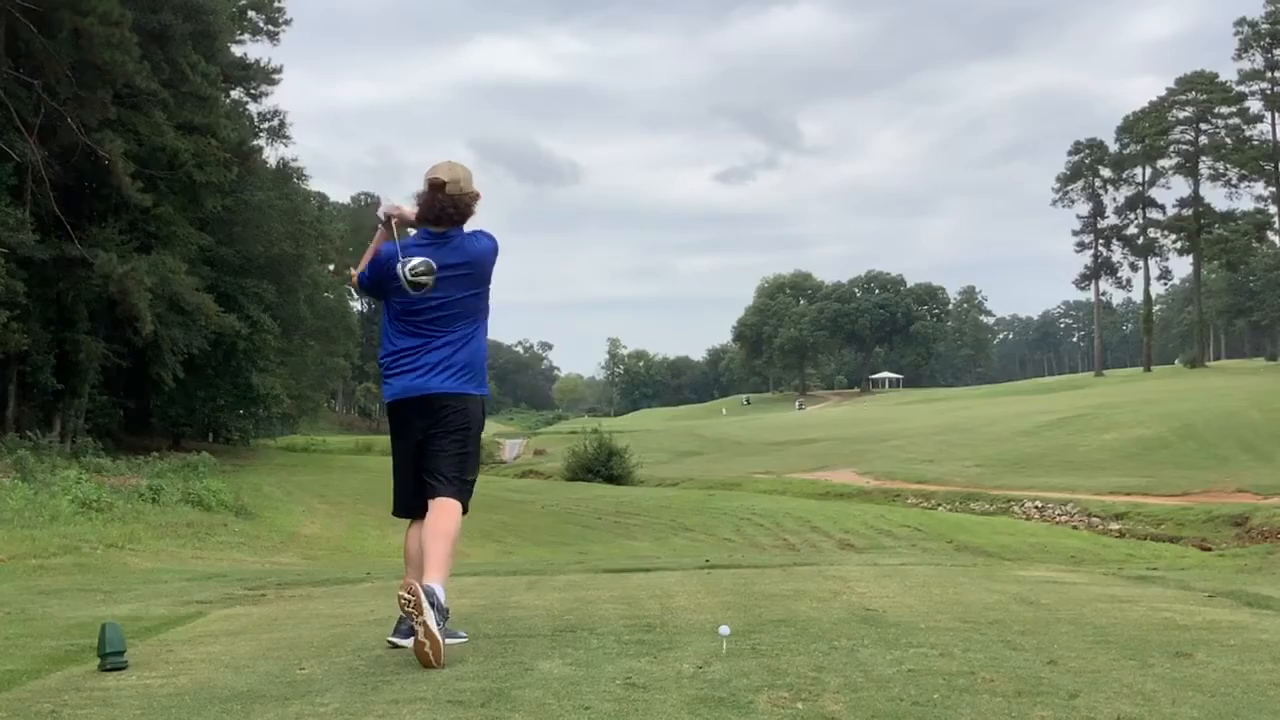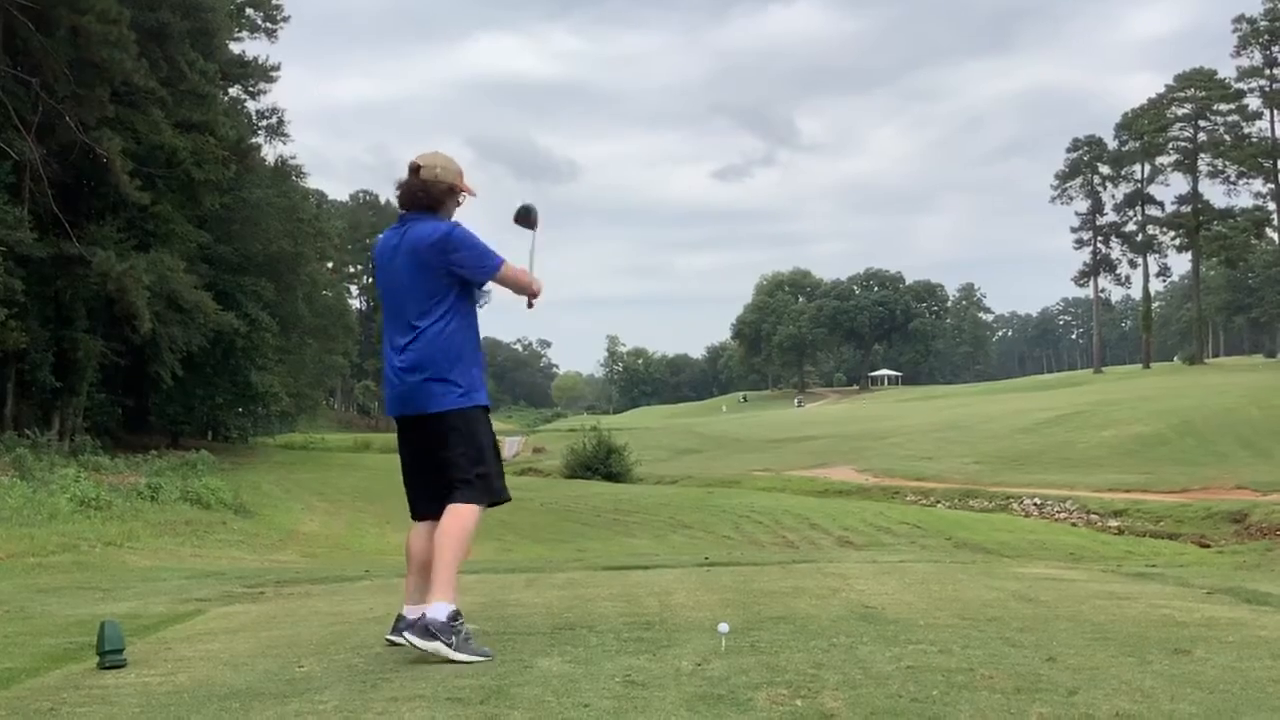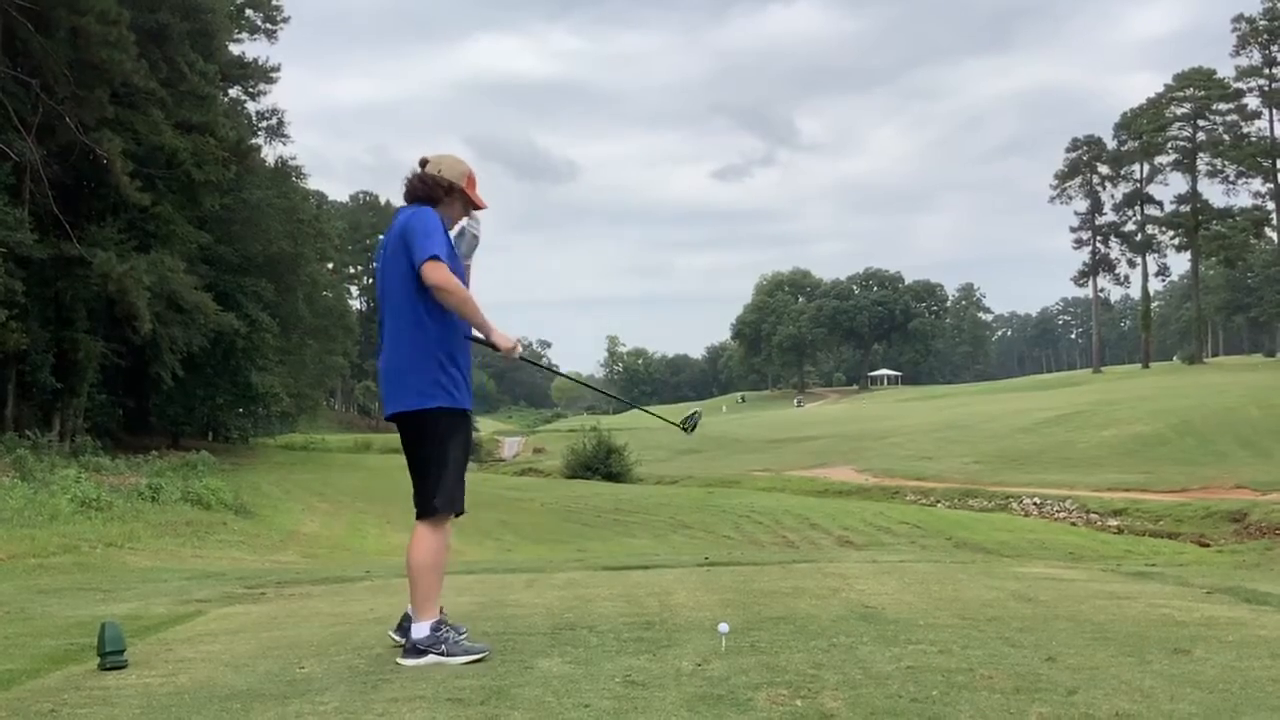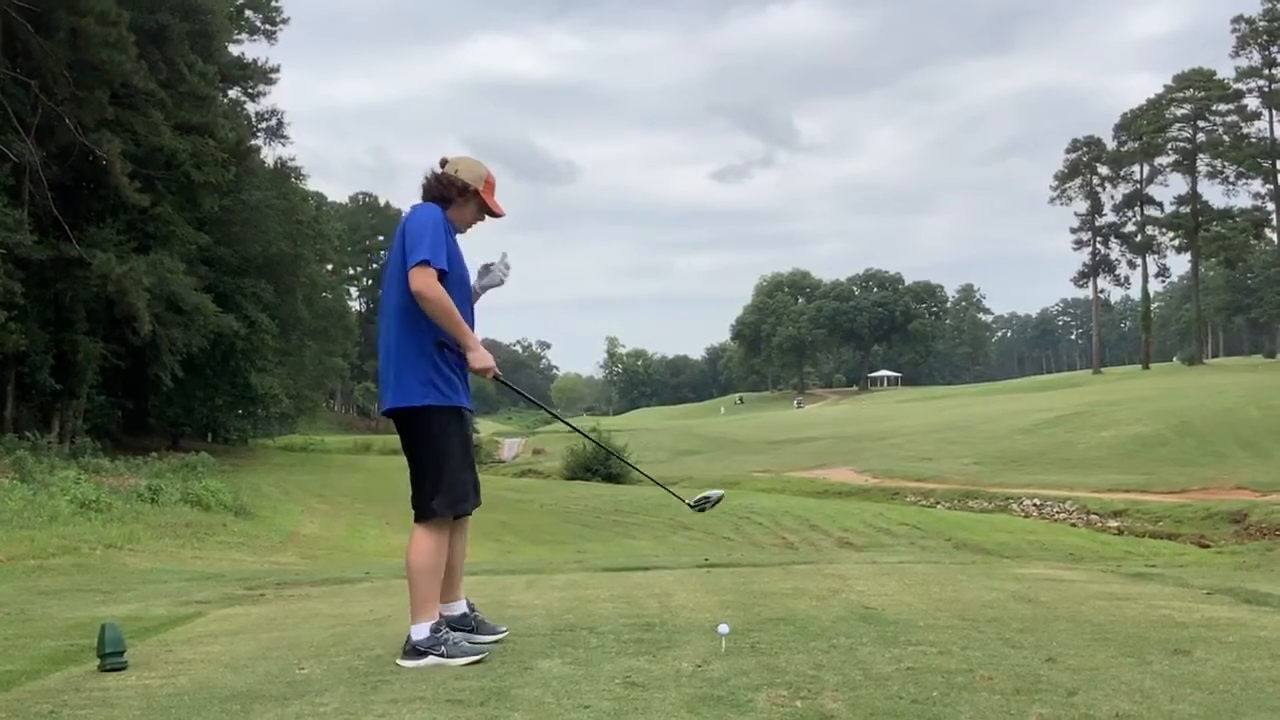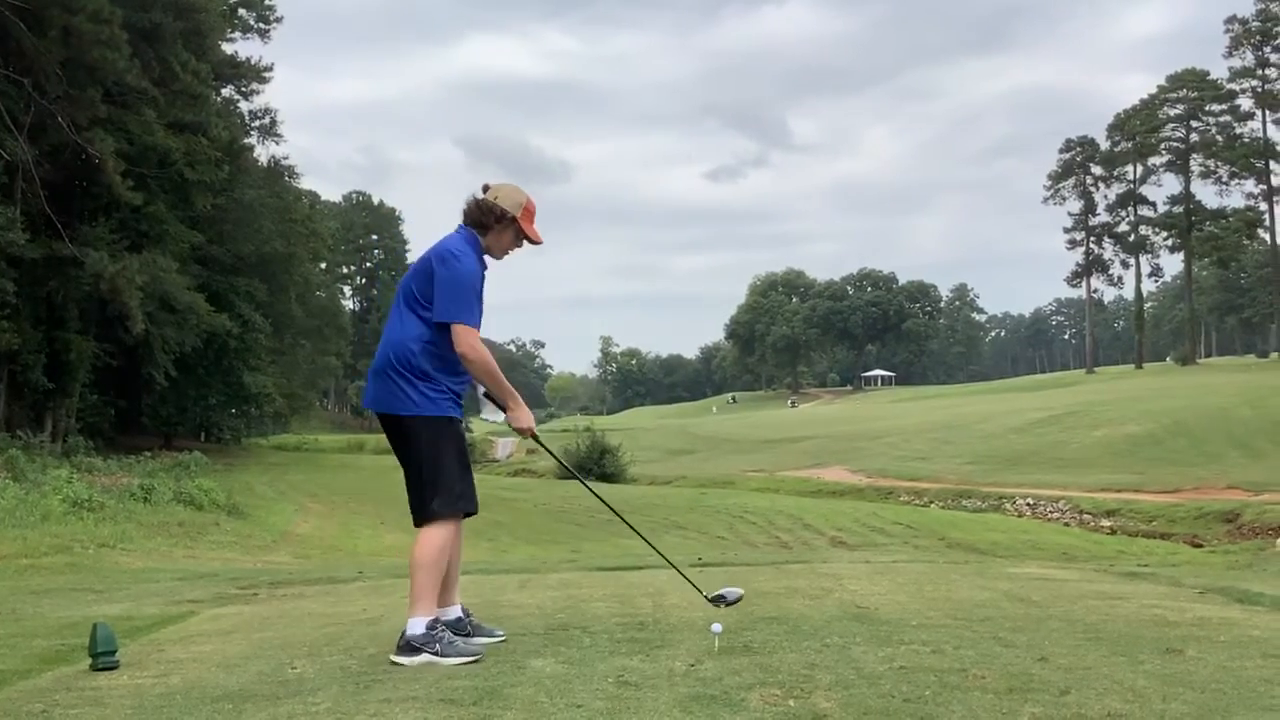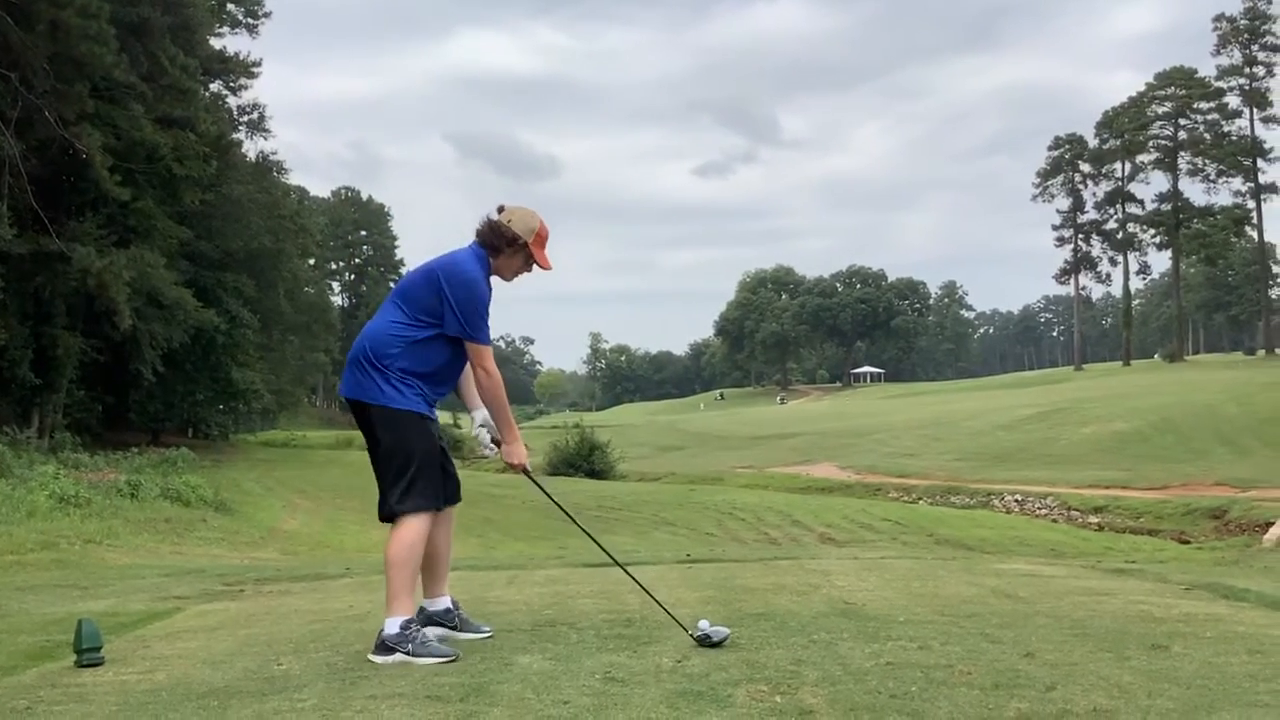
dt=0.4s
person 1, frame 1
left shoulder: (393, 256)
right shoulder: (483, 248)
left elbow: (361, 281)
left wrist: (386, 229)
right wrist: (416, 221)
left hip: (404, 395)
right hip: (459, 393)
left knee: (419, 506)
right knee: (447, 496)
left ankle: (413, 615)
right ankle: (432, 592)
person 1, frame 2
left shoulder: (384, 246)
right shoulder: (447, 237)
right elbow: (518, 280)
left wrist: (469, 287)
right wrist: (533, 286)
left hip: (406, 393)
right hip: (451, 389)
left knee: (427, 506)
right knee: (469, 495)
left ankle: (413, 614)
right ankle: (436, 615)
person 1, frame 3
left shoulder: (403, 232)
right shoulder: (419, 220)
left elbow: (444, 302)
right elbow: (438, 279)
left wrist: (465, 257)
right wrist: (492, 332)
left hip: (417, 384)
right hip: (430, 385)
left knee: (437, 507)
right knee: (437, 509)
left ankle: (419, 616)
right ankle: (424, 634)
person 1, frame 4
left shoulder: (432, 228)
right shoulder: (426, 217)
right elbow: (423, 286)
left wrist: (480, 286)
right wrist: (472, 348)
left hip: (439, 387)
right hip: (427, 388)
left knee: (457, 505)
right knee: (437, 511)
left ankle: (453, 610)
right ankle: (423, 636)
person 1, frame 5
left shoulder: (458, 254)
right shoulder: (459, 258)
right elbow: (467, 347)
left wrist: (490, 390)
right wrist: (514, 403)
left hip: (422, 393)
right hip: (416, 395)
left knee: (453, 508)
right knee: (441, 511)
left ankle: (448, 615)
right ankle: (419, 633)
person 1, frame 6
left shoulder: (465, 270)
right shoulder: (466, 275)
left elbow: (460, 357)
right elbow: (485, 368)
left wrist: (478, 413)
right wrist: (511, 438)
left hip: (401, 389)
right hip: (388, 387)
left knee: (441, 499)
right knee: (415, 505)
left ankle: (438, 607)
right ankle: (396, 631)
